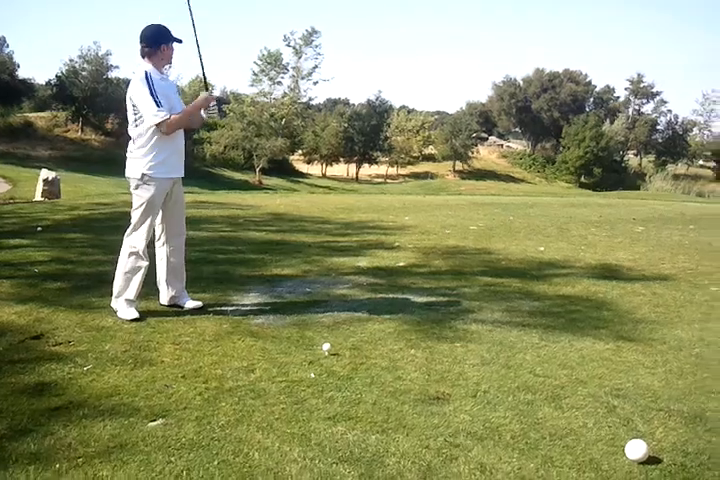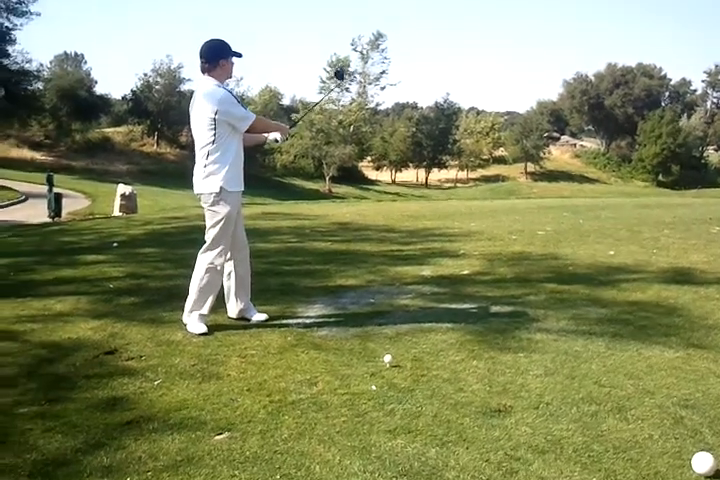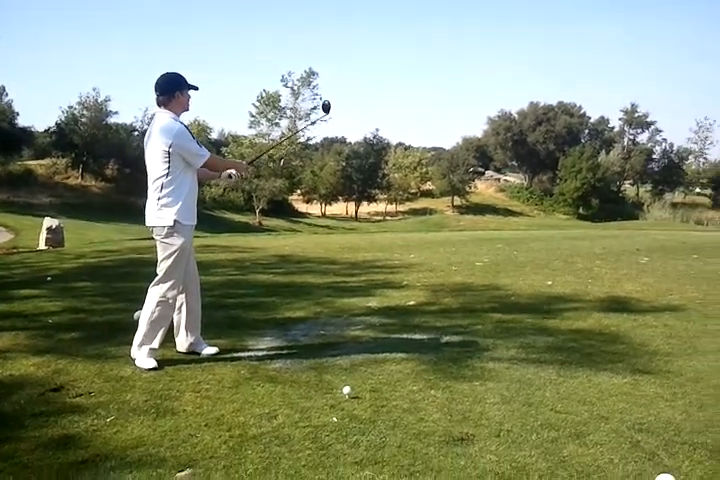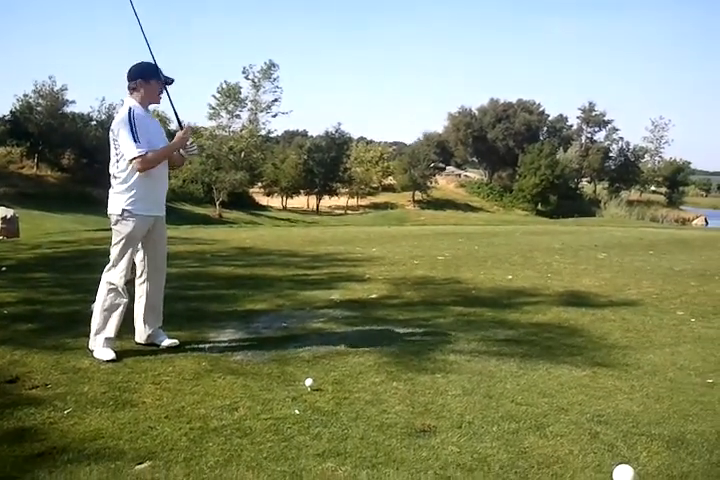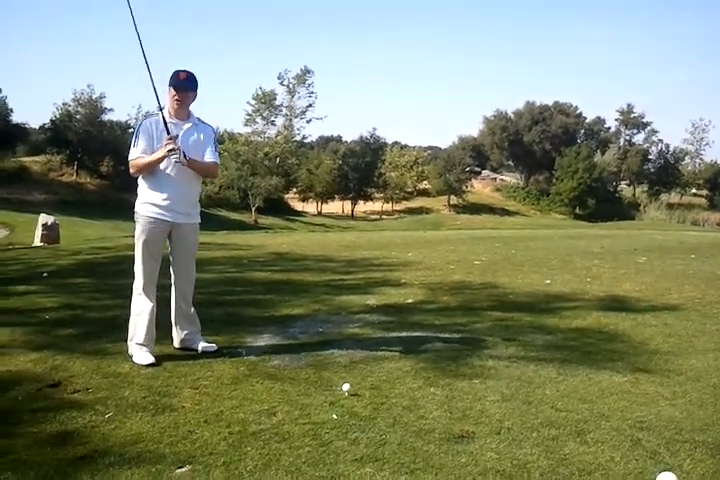
dt=1s
person 1, frame 1
left shoulder: (165, 82)
right shoulder: (143, 81)
left elbow: (185, 123)
right elbow: (166, 126)
left wrist: (202, 113)
right wrist: (197, 104)
left hip: (172, 172)
right hip: (149, 173)
left knee: (173, 234)
right knee: (140, 237)
left ankle: (173, 293)
right ankle: (123, 298)
person 1, frame 2
left shoulder: (204, 94)
right shoulder: (218, 95)
right elbow: (254, 122)
left wrist: (267, 137)
right wrist: (279, 128)
left hip: (226, 185)
right hip: (219, 186)
left knee: (237, 248)
right knee: (215, 251)
left ankle: (240, 305)
right ankle: (194, 313)
person 1, frame 3
left shoulder: (160, 126)
right shoulder: (174, 129)
right elbow: (209, 162)
left wrist: (223, 173)
right wrist: (236, 165)
left hip: (177, 218)
right hip: (172, 219)
left knee: (187, 281)
right knee: (167, 284)
left ankle: (189, 338)
right ankle: (142, 348)
person 1, frame 4
left shoulder: (152, 120)
right shoulder: (128, 116)
left elbow: (169, 163)
right elbow: (140, 163)
left wrist: (183, 153)
right wrist: (174, 145)
left hip: (155, 209)
right hip: (130, 208)
left knee: (154, 272)
right knee: (118, 274)
left ankle: (148, 330)
right ankle: (100, 339)
person 1, frame 5
left shoulder: (205, 130)
right shoulder: (149, 124)
left elbow: (213, 170)
right elbow: (134, 168)
left wrist: (187, 160)
right wrist: (161, 154)
left hip: (188, 215)
right hip: (152, 212)
left knee: (185, 279)
right knee: (145, 280)
left ankle: (186, 335)
right ankle: (139, 344)
